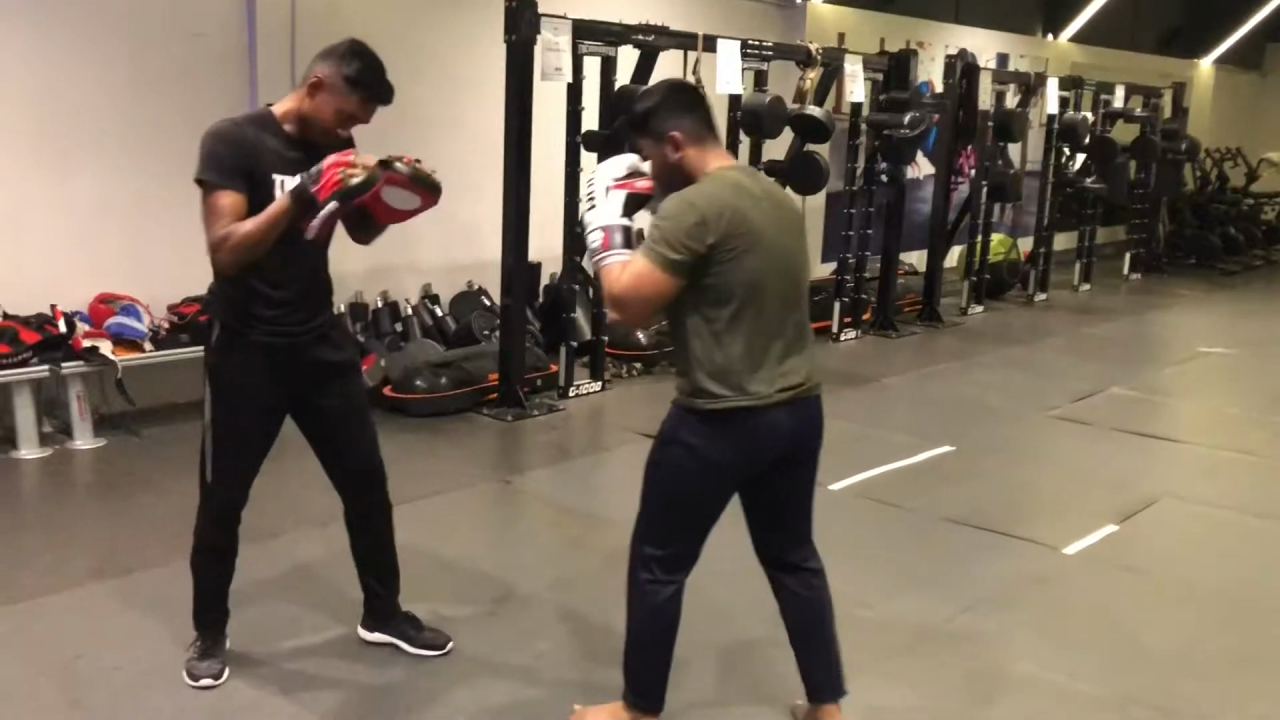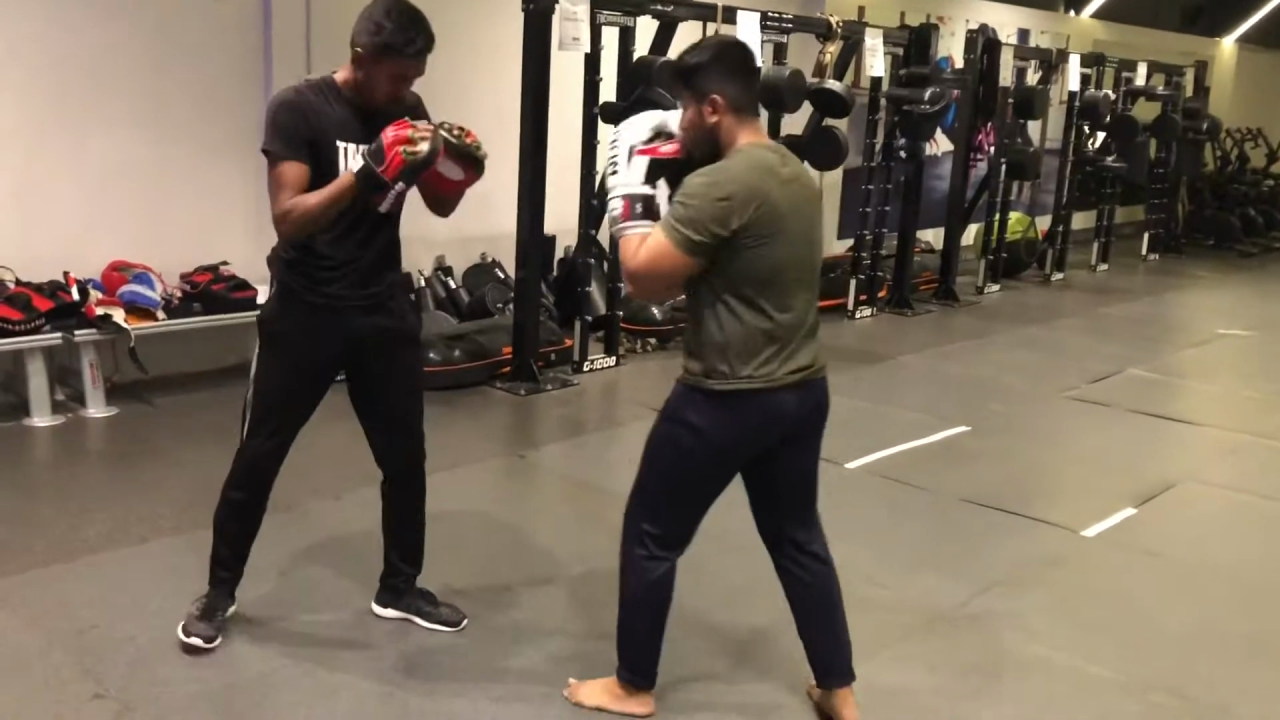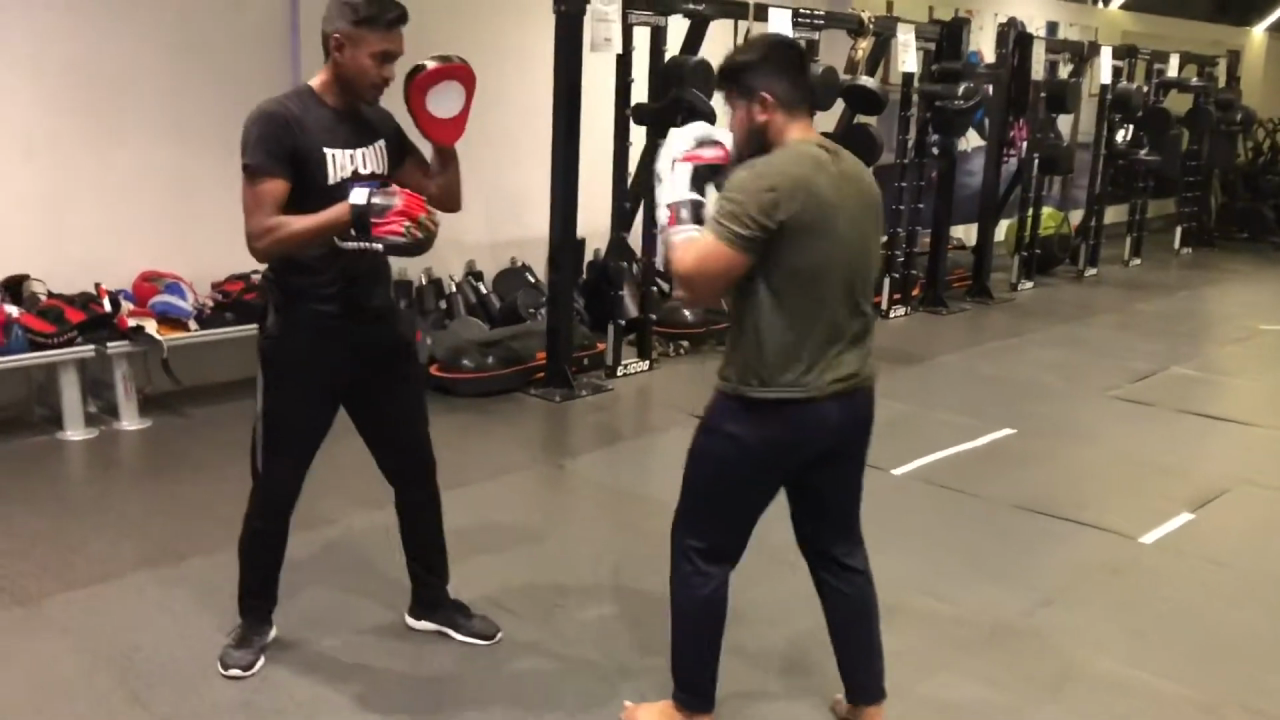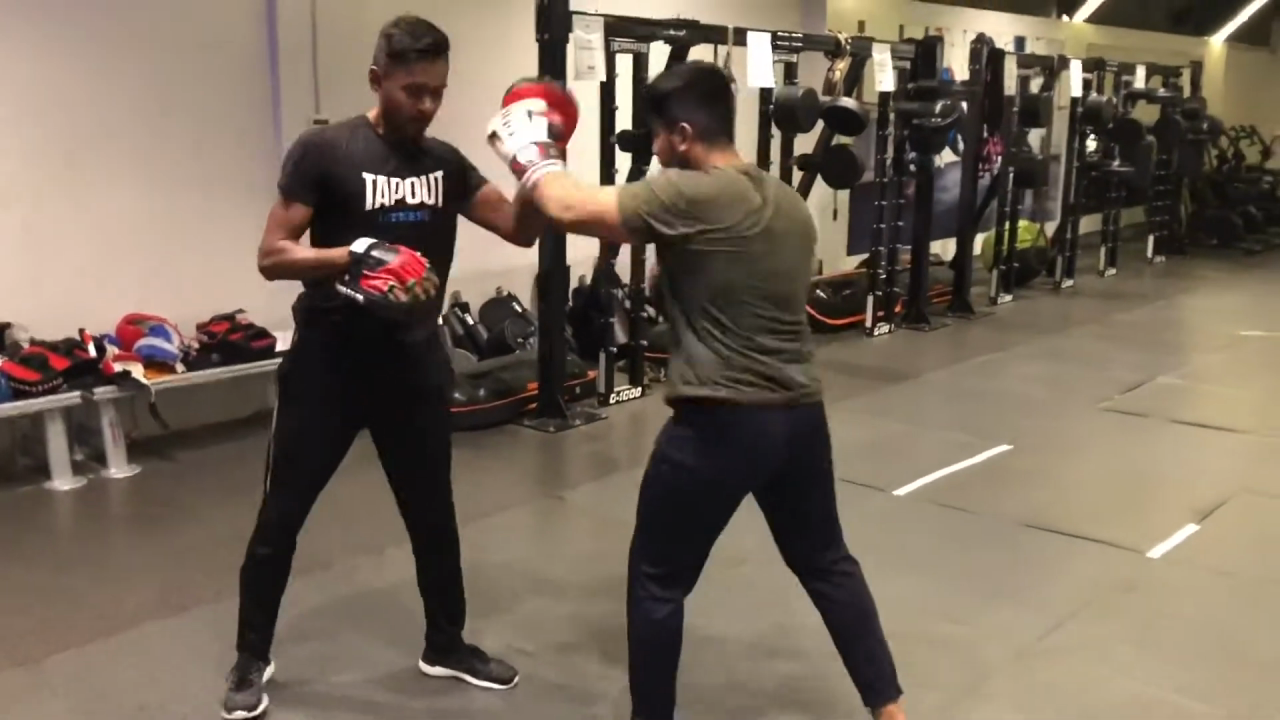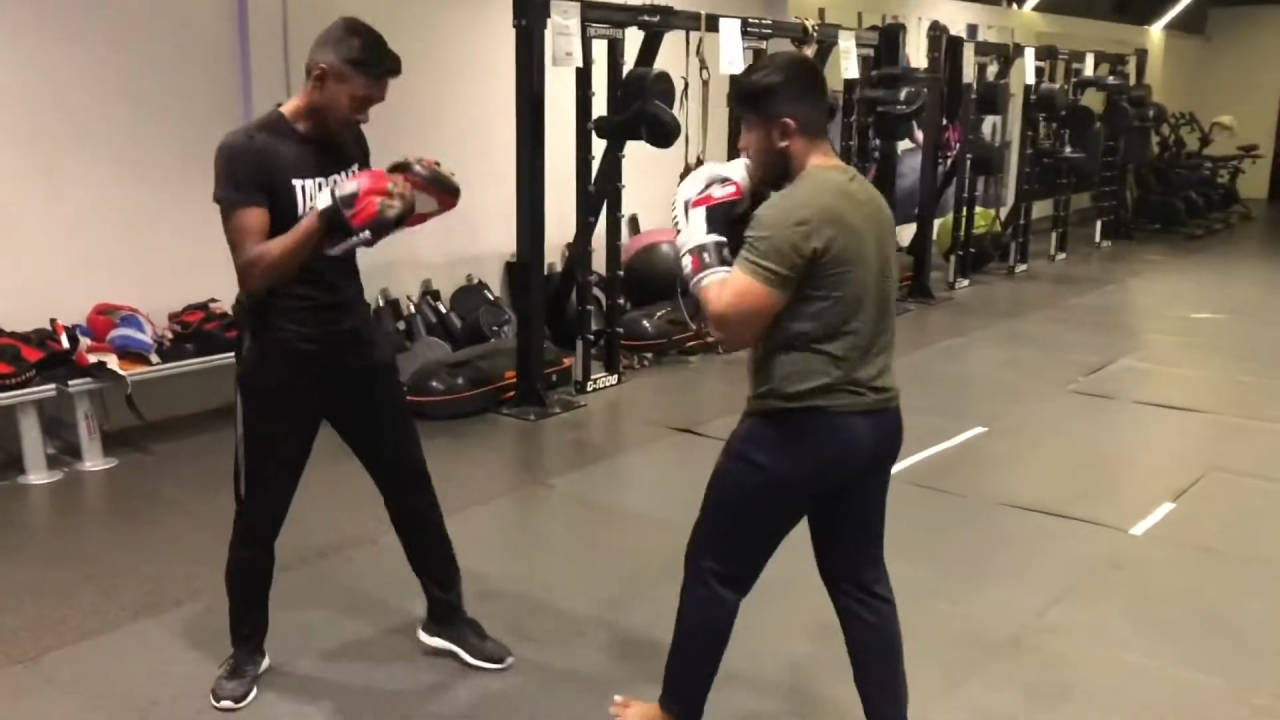
dt=0.5s
person 1, frame 1
left shoulder: (338, 148)
right shoulder: (233, 141)
left elbow: (362, 229)
right elbow: (225, 251)
right wrist: (310, 193)
left hip: (320, 341)
right hip: (248, 348)
left knee: (366, 482)
right knee: (223, 496)
left ankle: (382, 613)
right ankle: (210, 633)
person 1, frame 2
left shoulder: (407, 108)
right shoulder: (298, 109)
left elbow: (440, 204)
right elbow: (288, 220)
left wrist: (460, 164)
right wrist: (369, 169)
left hip: (384, 309)
right hip: (305, 310)
left knee: (405, 455)
right knee: (259, 456)
left ankle: (399, 588)
right ankle: (219, 593)
person 1, frame 3
left shoulder: (378, 122)
right shoulder: (279, 122)
left elbow: (446, 199)
right elbow: (262, 237)
left wrist: (444, 133)
right wrist: (355, 207)
left hip: (379, 326)
right hip: (305, 335)
left knee: (415, 471)
right knee: (276, 486)
left ankle: (431, 600)
right ankle: (254, 620)
person 1, frame 4
left shoulder: (443, 159)
right shoulder: (324, 150)
left elbow: (521, 231)
right elbow: (272, 256)
right wrist: (358, 255)
left hip: (414, 363)
right hip: (327, 363)
left knee: (432, 514)
right knee: (281, 515)
left ankle: (445, 645)
right ankle: (252, 659)
person 1, frame 5
left shoulder: (350, 143)
right shoulder: (248, 151)
right elbow: (255, 271)
left wrist: (400, 209)
right wrist: (335, 214)
left hip: (355, 344)
right hip: (280, 357)
left knee: (408, 481)
right knee: (260, 510)
left ankle: (446, 615)
right ankle: (247, 649)
person 2, frame 1
left shoulder: (697, 207)
right shoulder: (776, 197)
left elbow: (628, 305)
left wrist: (605, 221)
right wrist: (651, 214)
left hip: (721, 422)
right hip: (796, 410)
left knee: (656, 560)
right knee: (792, 556)
person 2, frame 2
left shoulder: (721, 185)
right shoulder: (796, 173)
left elbow: (646, 279)
left wrist: (627, 187)
right wrist: (682, 151)
left hip: (725, 400)
right hip: (802, 391)
left knee: (651, 535)
right knee: (798, 539)
person 2, frame 3
left shoulder: (764, 179)
right shoulder: (858, 176)
left elbow: (693, 281)
left wrist: (673, 190)
right wrist: (732, 161)
left hip: (767, 409)
right hip: (847, 402)
left knee: (700, 553)
right knee: (838, 552)
person 2, frame 4
left shoulder: (688, 196)
right shoulder: (789, 202)
left elbow: (570, 208)
left wrist: (525, 148)
left hip: (717, 430)
right hip: (799, 417)
left knee: (657, 581)
right knee: (827, 563)
person 2, frame 5
left shoulder: (794, 211)
right shoulder: (863, 196)
left elbow: (729, 321)
left wrist: (696, 237)
right wrist: (748, 189)
left hip: (799, 428)
right hip: (873, 422)
left knee: (714, 571)
right knee: (860, 580)
